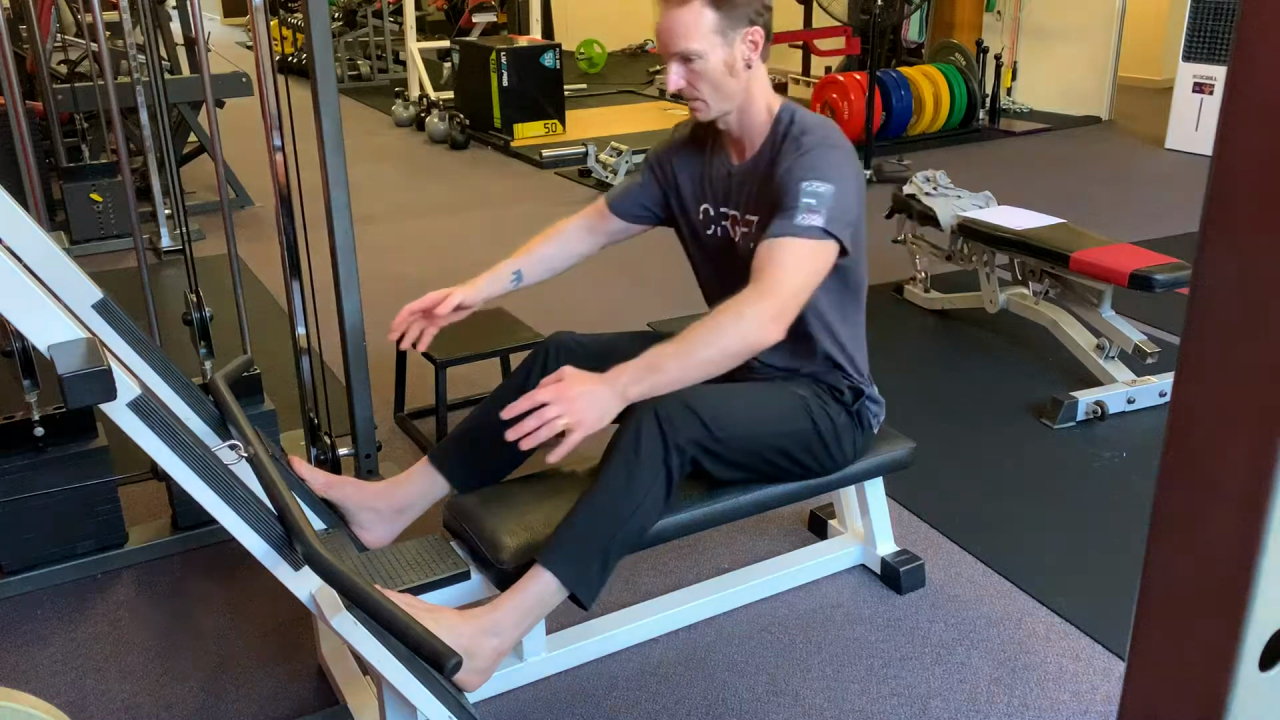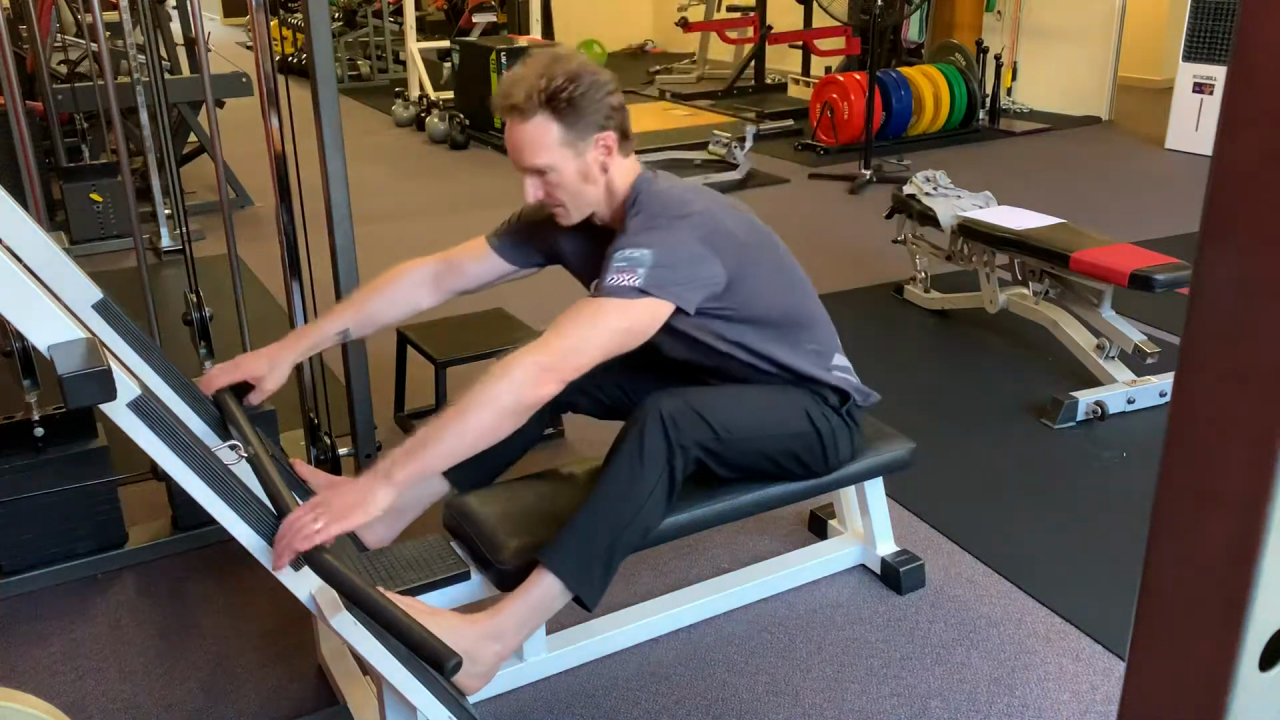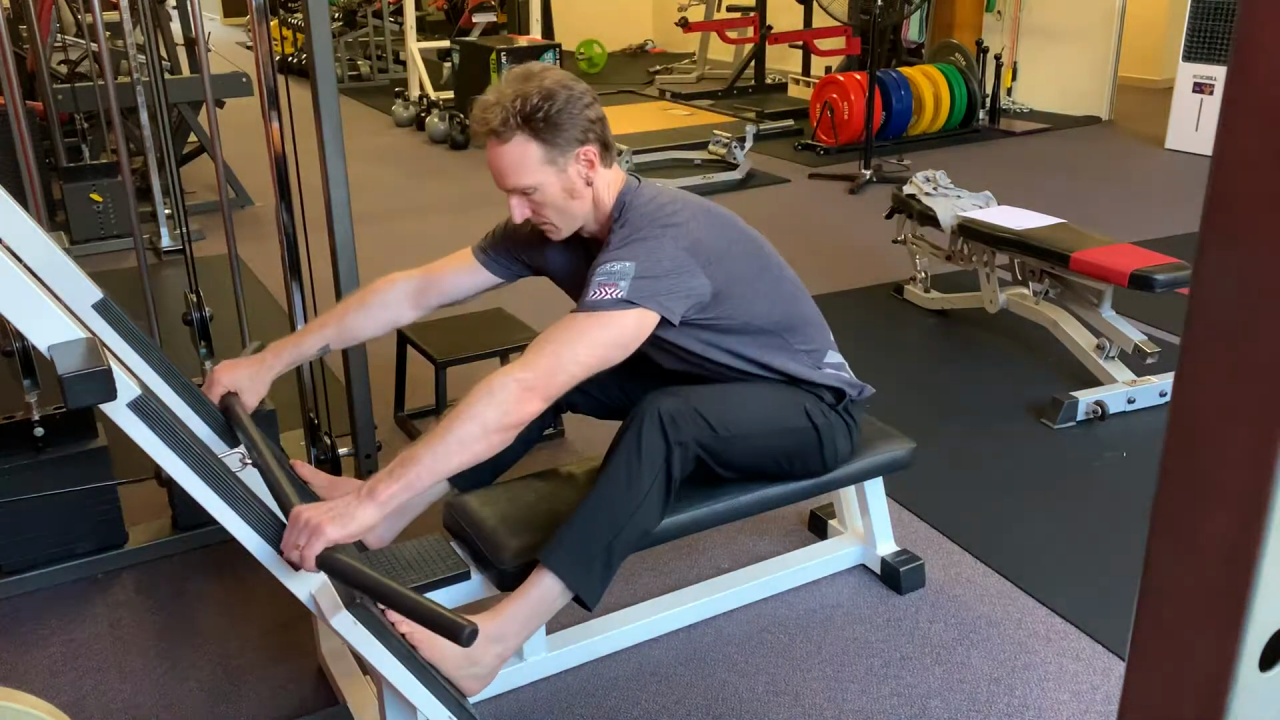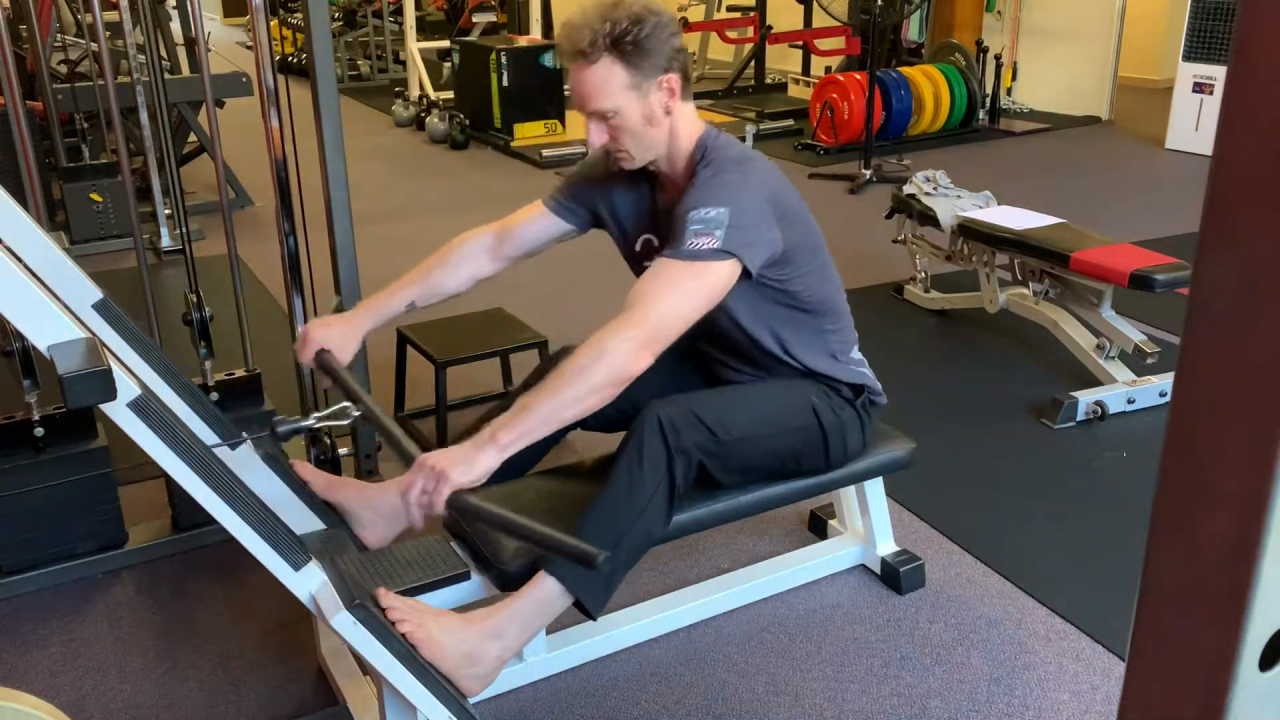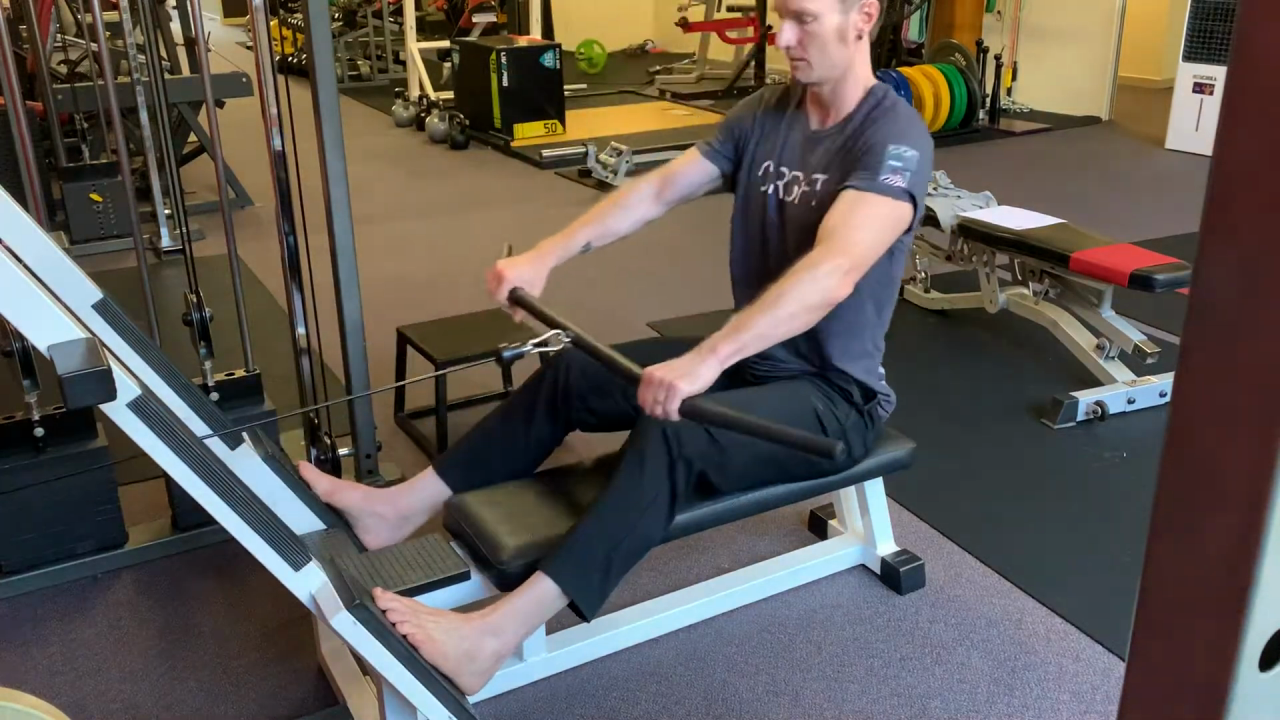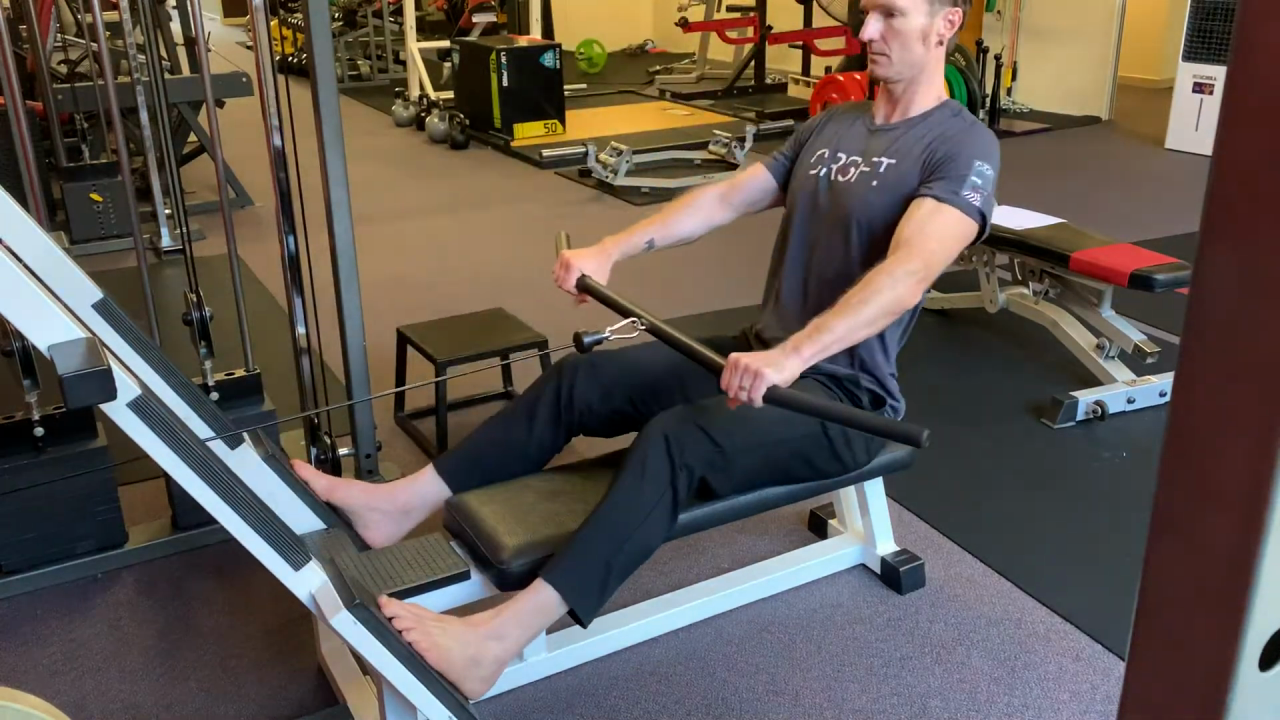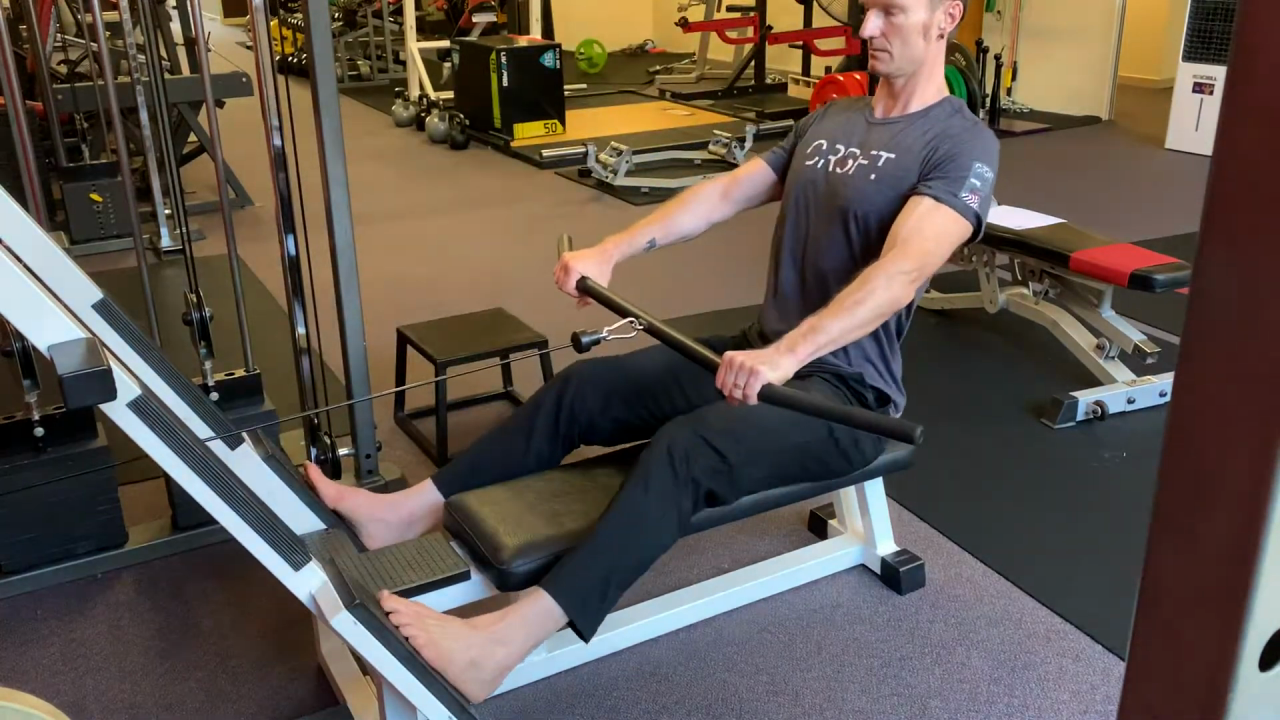
dt=0.5s
person 1, frame 1
left shoulder: (812, 156)
right shoulder: (687, 152)
left elbow: (768, 315)
right elbow: (587, 228)
left wrist: (613, 391)
right wrist: (478, 288)
left hip: (824, 401)
right hip: (736, 366)
left knee: (665, 416)
right knee: (564, 357)
left ankle: (495, 629)
right ankle: (392, 502)
person 1, frame 2
left shoulder: (671, 230)
right shoulder: (567, 213)
left elbow: (541, 373)
right elbow: (436, 278)
left wrist: (383, 484)
right wrist: (290, 350)
left hip: (810, 407)
right hip: (711, 371)
left knee: (667, 420)
right knee: (545, 378)
left ankle: (494, 636)
right ankle: (380, 520)
person 1, frame 3
left shoulder: (655, 241)
right shoulder: (552, 222)
left elbow: (521, 396)
right elbow: (413, 293)
left wrist: (368, 500)
right wrist: (268, 363)
left hip: (807, 405)
right hip: (711, 370)
left knee: (666, 419)
right knee: (547, 376)
left ankle: (491, 638)
right ankle: (391, 517)
person 1, frame 4
left shoulder: (732, 191)
right shoulder: (621, 171)
left elbow: (633, 344)
right elbow: (494, 245)
left wrist: (483, 451)
right wrist: (359, 319)
left hip: (823, 399)
right hip: (725, 365)
left knee: (669, 425)
right knee: (569, 378)
left ankle: (497, 636)
right ankle: (395, 503)
person 1, frame 5
left shoulder: (891, 137)
right shoulder: (765, 114)
left elbow: (829, 274)
right elbow: (657, 190)
left wrist: (704, 363)
right wrist: (545, 257)
left hip: (835, 396)
right hip: (754, 358)
left knee: (672, 435)
right knee: (571, 372)
left ankle: (495, 635)
right ankle: (401, 507)
person 1, frame 6
left shoulder: (962, 148)
right shoulder: (833, 124)
left elbow: (905, 276)
right elbow: (725, 198)
left wrist: (790, 357)
right wrist: (609, 251)
left hip: (845, 395)
right hip: (763, 357)
left knee: (677, 440)
right knee: (581, 378)
left ankle: (499, 637)
right ankle: (402, 504)
person 1, frame 7
left shoulder: (960, 145)
right shoulder: (831, 119)
left elbow: (898, 274)
right elbow: (725, 193)
left wrist: (784, 358)
right wrist: (609, 252)
left hip: (847, 391)
right hip: (763, 353)
left knee: (684, 451)
right knee: (581, 390)
left ankle: (503, 641)
right ankle: (405, 511)
